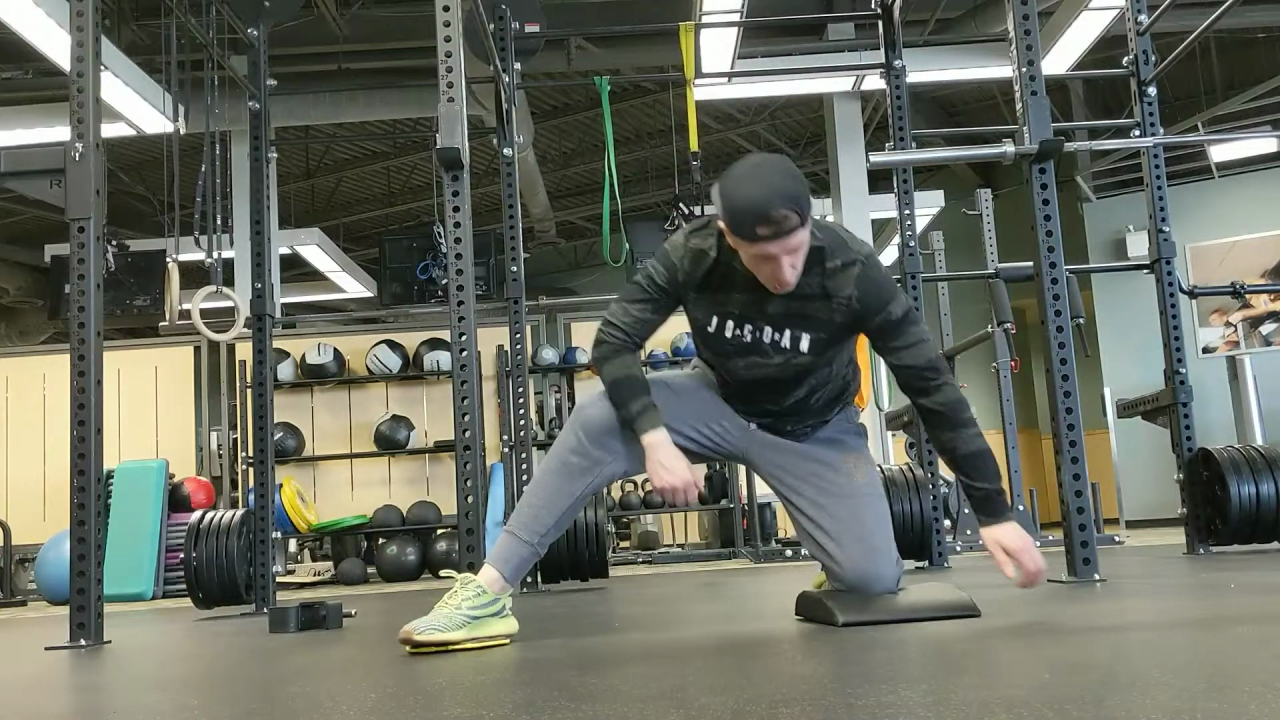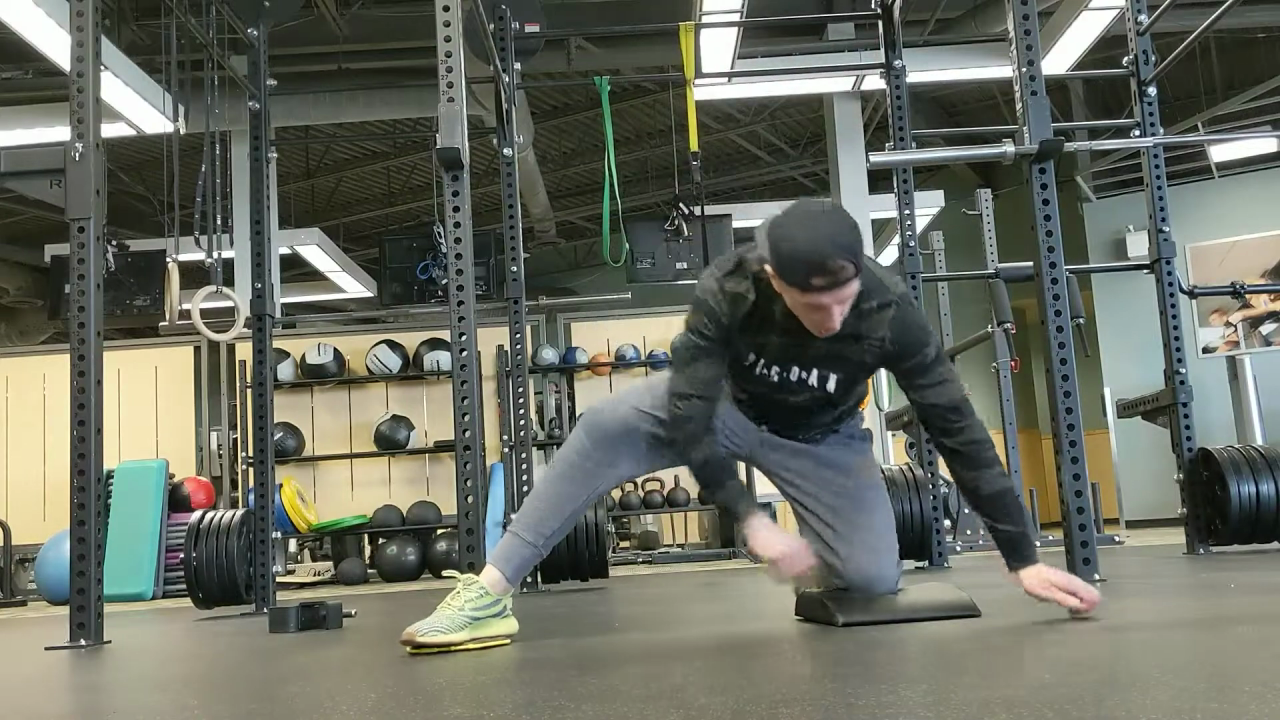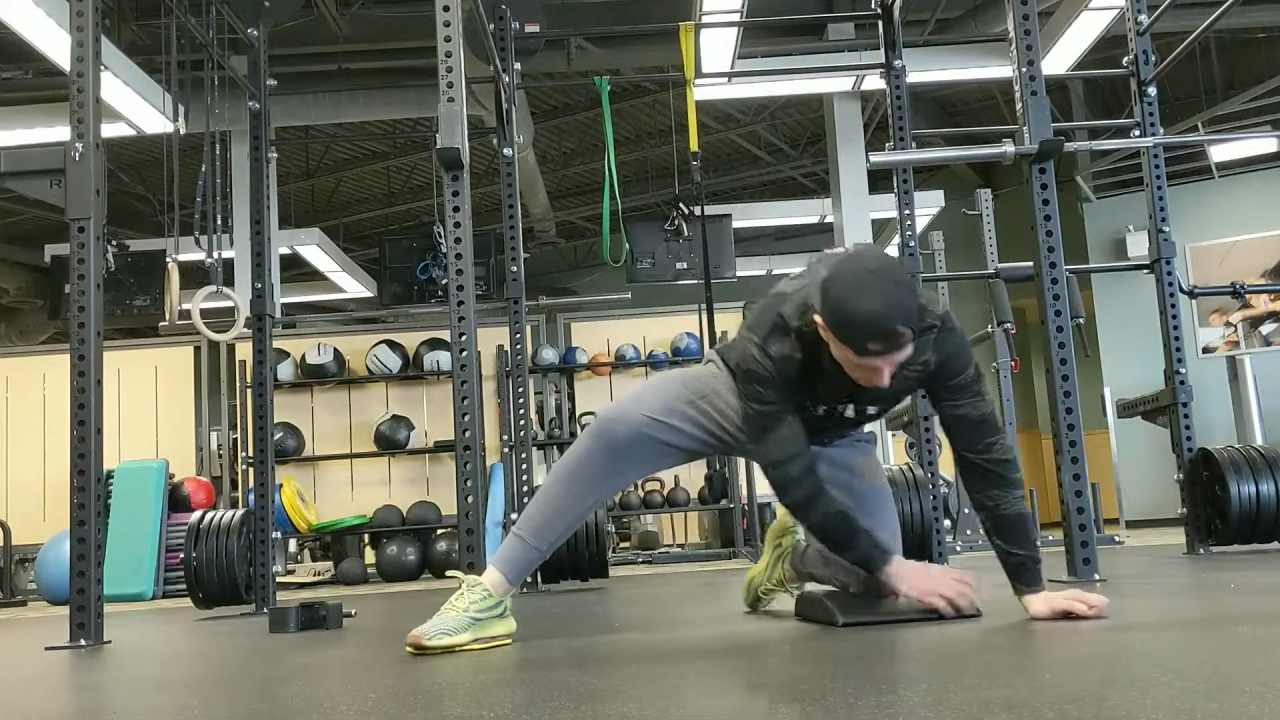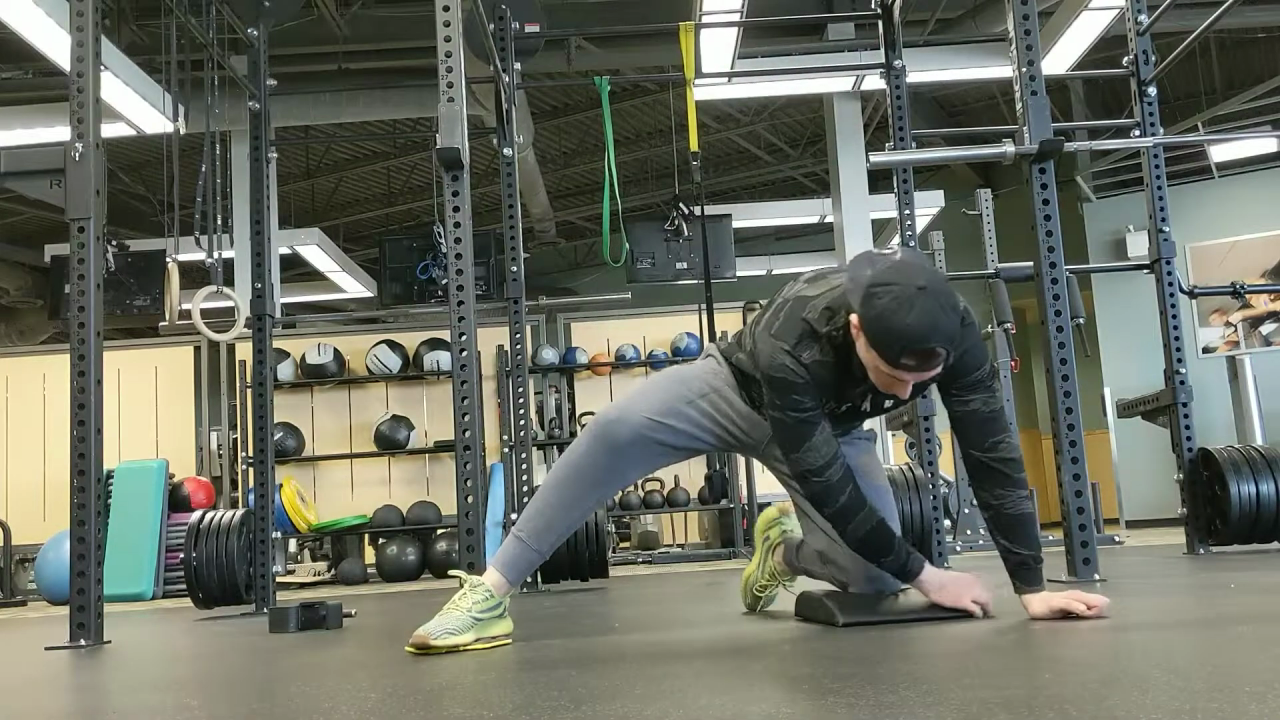
dt=0.2s
person 1, frame 1
left shoulder: (854, 272)
right shoulder: (692, 254)
left elbow: (934, 386)
right elbow: (614, 341)
left wrist: (994, 513)
right wrist: (654, 436)
left hip: (816, 430)
right hip: (722, 403)
left knee: (874, 581)
right knee: (598, 420)
left ankle: (832, 559)
right ankle: (490, 591)
person 1, frame 2
left shoulder: (889, 310)
right shoulder: (730, 288)
left elbow: (958, 431)
right elbow: (687, 412)
left wrist: (1024, 559)
right wrist: (750, 520)
left hip: (823, 436)
right hip: (733, 407)
left knee: (874, 581)
right knee: (608, 425)
left ankle: (818, 555)
right ankle: (493, 591)
person 1, frame 3
left shoulder: (934, 336)
right shoulder: (770, 341)
left elbow: (986, 454)
right elbow: (792, 476)
left wrist: (1031, 587)
right wrist: (894, 570)
left hip: (832, 438)
right hip: (743, 408)
left knee: (882, 592)
right knee: (619, 429)
right ankle: (491, 593)
person 1, frame 4
left shoulder: (951, 332)
right shoulder: (792, 338)
left elbow: (993, 457)
right elbow: (821, 479)
left wrist: (1031, 586)
right wrist: (924, 573)
left hip: (833, 427)
right hip: (740, 390)
left knee: (876, 577)
right knee: (619, 429)
left ankle: (786, 546)
right ankle: (490, 593)
